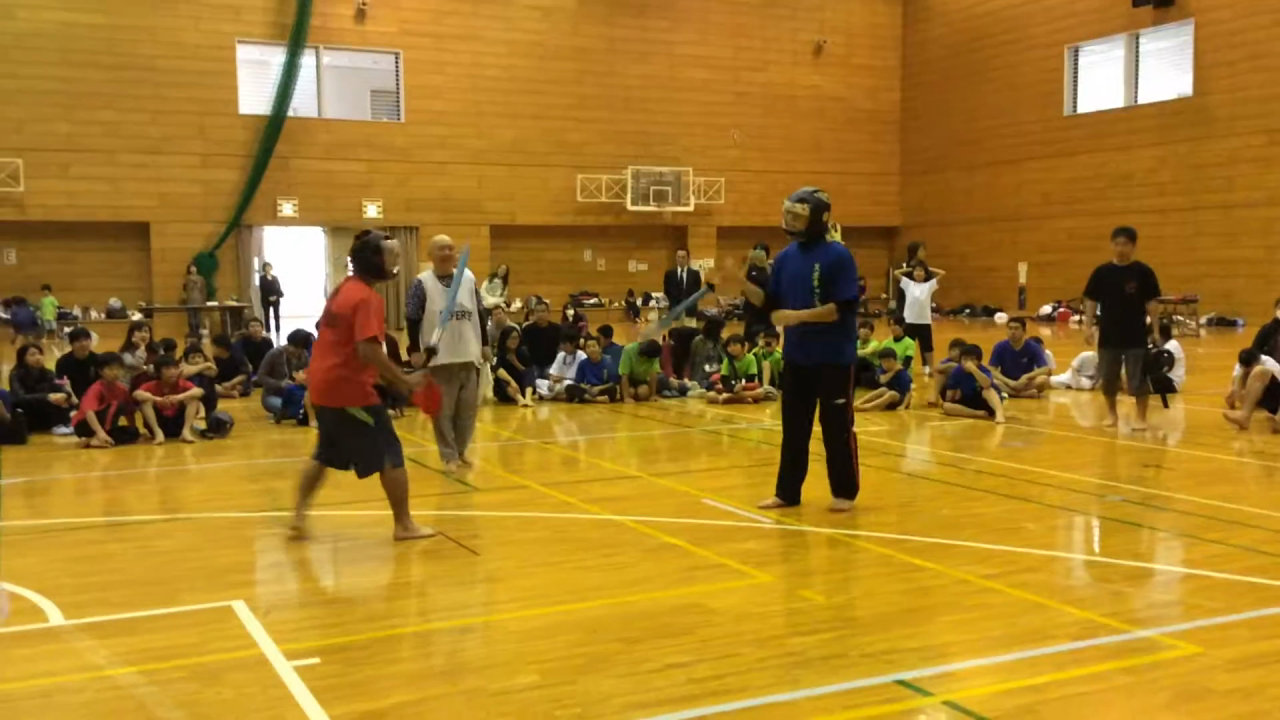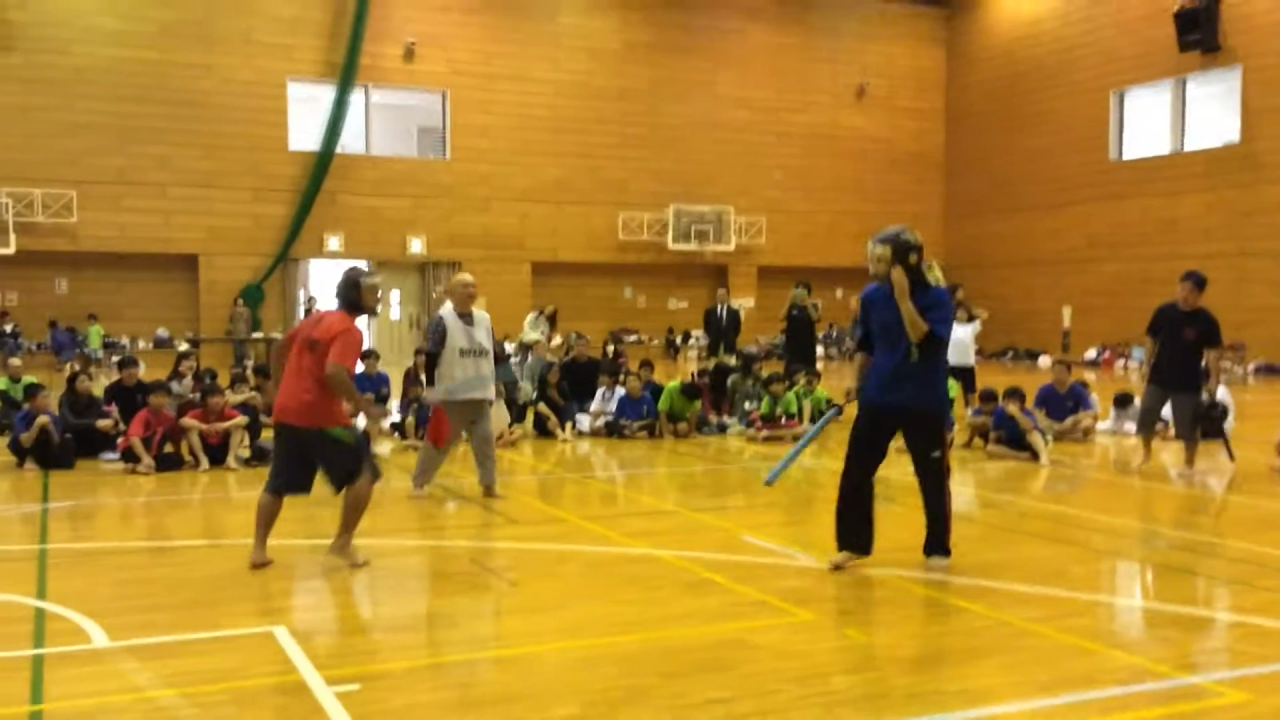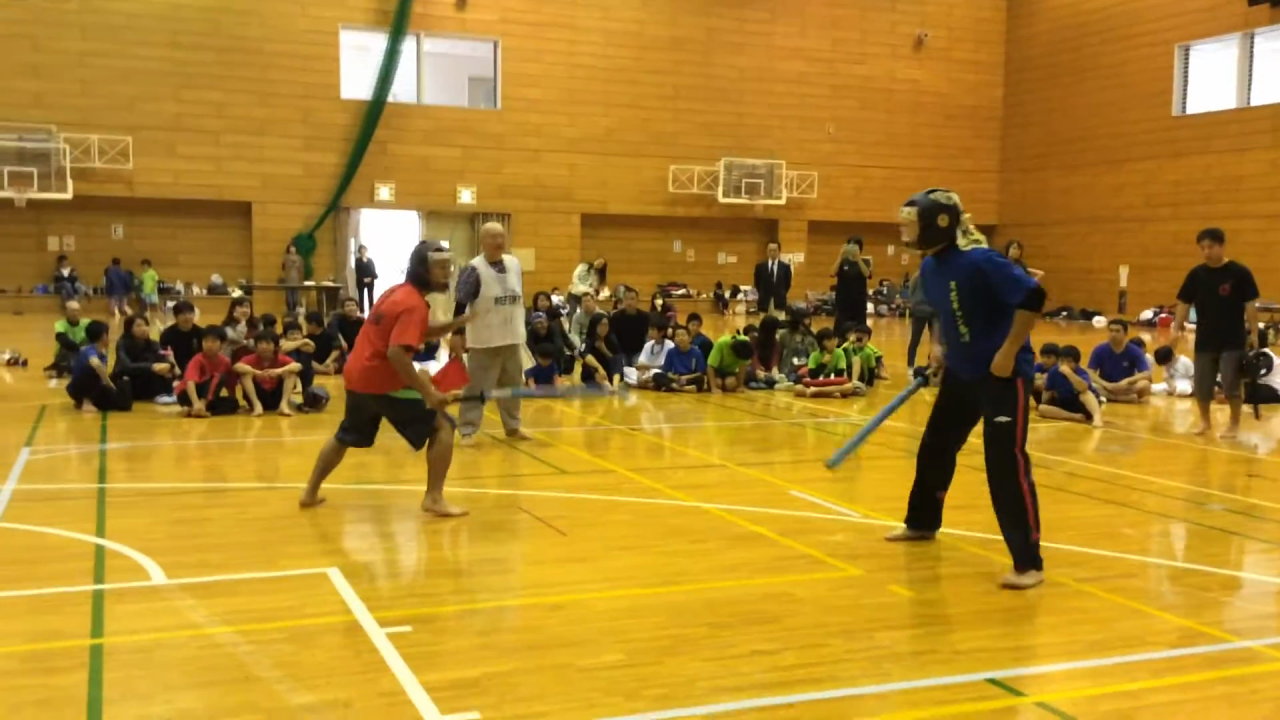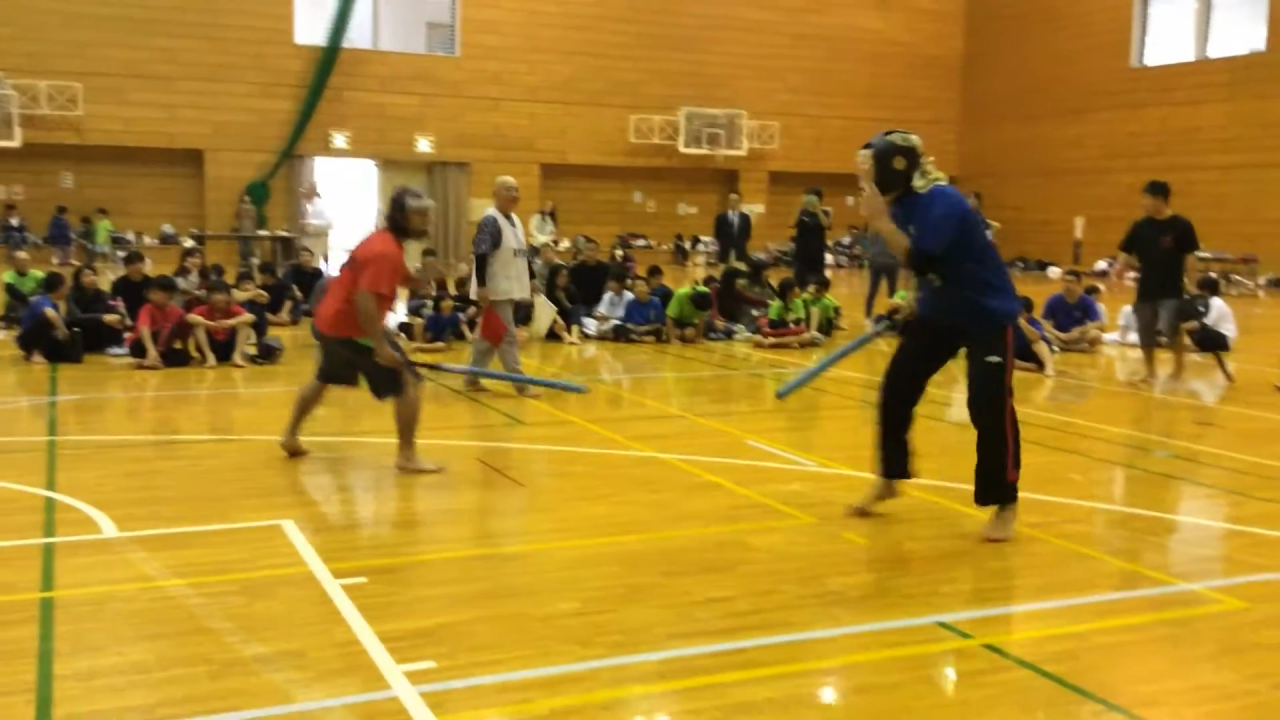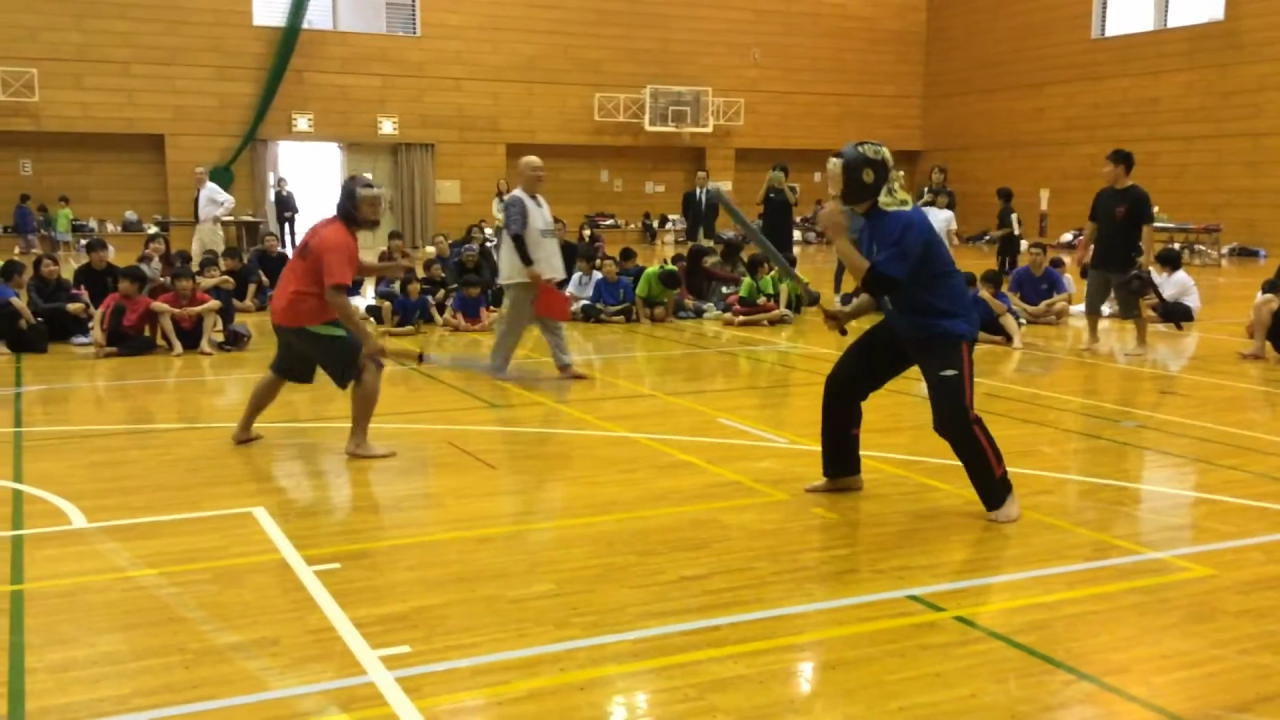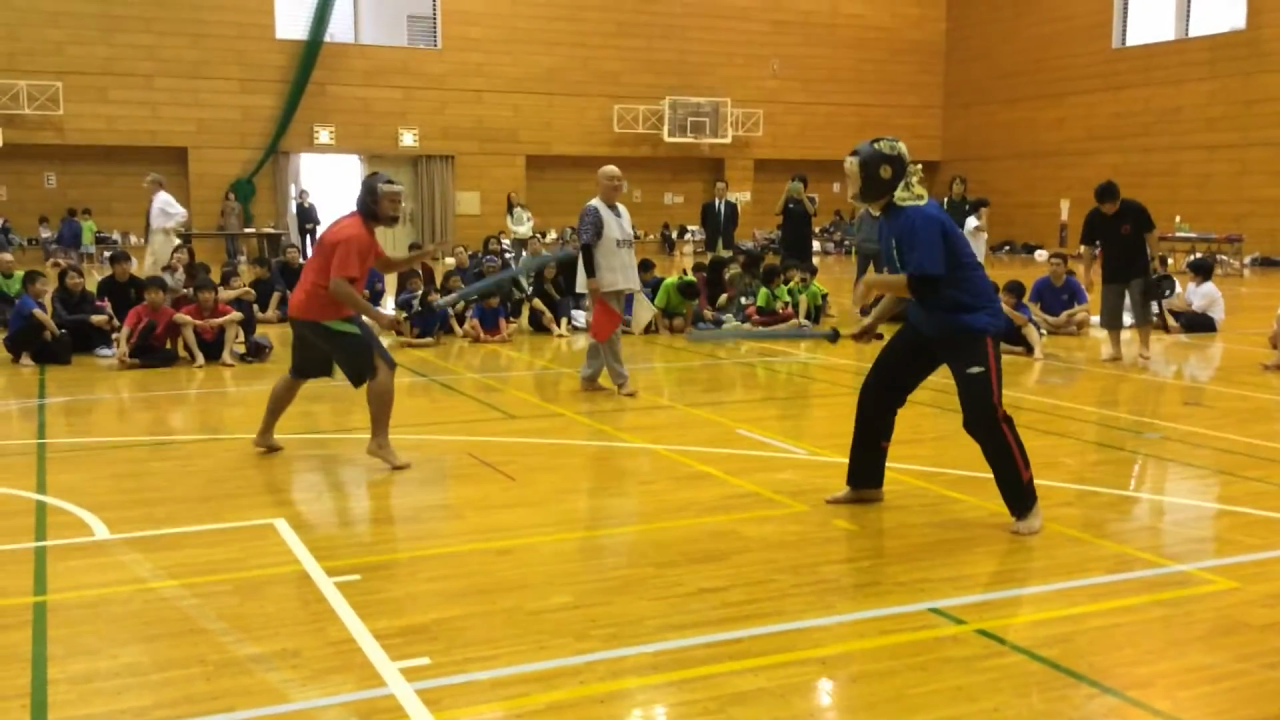
dt=0.7s
person 1, frame 1
left shoulder: (838, 256)
right shoulder: (786, 257)
left elbow: (845, 307)
right elbow: (771, 302)
left wrist: (798, 316)
right wrist: (745, 286)
left hip: (834, 356)
right hip: (797, 356)
left knee: (837, 426)
right knee: (794, 427)
left ankle: (844, 492)
right ankle: (787, 492)
person 1, frame 2
left shoulder: (936, 297)
right shoulder: (872, 295)
left elbow: (929, 343)
left wrist: (904, 299)
right wrist: (856, 379)
left hip: (926, 402)
right hip: (878, 398)
left knee: (933, 477)
right knee: (856, 469)
left ankle: (937, 549)
right ankle: (853, 545)
person 1, frame 3
left shoulder: (978, 261)
right shoulder: (931, 266)
left elbow: (1032, 297)
left wrist: (1009, 352)
right wrist: (942, 347)
left hip: (1002, 372)
right hip: (961, 372)
left knee: (1006, 455)
right knee: (935, 446)
left ankle: (1027, 561)
right ankle: (922, 522)
person 1, frame 4
left shoulder: (943, 204)
right shoulder: (903, 204)
left elbow: (921, 260)
left wrist: (882, 222)
right wrist: (914, 303)
left hip: (987, 311)
right hip: (939, 312)
left knee: (990, 404)
right knee: (897, 389)
left ankle: (1004, 504)
right ankle: (890, 477)
person 1, frame 5
left shoulder: (905, 223)
right shoulder: (871, 222)
left elbow: (880, 282)
left wrist: (839, 239)
right wrist: (849, 313)
left hip: (945, 328)
right hip: (902, 325)
left knee: (954, 416)
right knee: (841, 385)
left ankle: (1002, 494)
right ankle: (844, 473)
person 1, frame 6
left shoulder: (920, 218)
right shoulder: (893, 218)
left elbow: (926, 284)
left wrist: (874, 284)
right wrist: (873, 319)
left hip: (970, 324)
right hip: (926, 325)
left knee: (984, 416)
right knee: (875, 394)
left ankle: (1026, 506)
right ankle: (865, 484)
person 2, frame 1
left shoulder: (344, 289)
right shoulder: (367, 298)
right elbow: (368, 350)
left wrist: (388, 376)
right wrist: (401, 379)
left hip: (323, 387)
right hip: (349, 391)
left knee: (325, 455)
right knee: (389, 455)
left ankle: (299, 515)
right ankle: (403, 525)
person 2, frame 2
left shoulder: (315, 319)
right shoulder: (349, 331)
left elbow: (281, 348)
right elbow: (334, 374)
left wrist: (275, 384)
right wrist: (365, 406)
left hip: (287, 412)
right hip: (322, 415)
left knee: (278, 483)
right knee: (365, 473)
left ankle: (259, 550)
right ankle: (343, 543)
person 2, frame 3
left shoulder: (396, 292)
right shoulder: (414, 305)
left elbow: (416, 335)
right elbow: (396, 353)
left wrist: (454, 325)
right wrist: (426, 392)
left hip: (357, 377)
right hip: (384, 382)
left knee: (344, 438)
right knee: (442, 427)
left ankle: (310, 492)
right ankle: (434, 498)
person 2, frame 4
left shoulder: (382, 241)
right shoulder: (387, 251)
left elbow: (402, 279)
right elbow: (363, 299)
right wrist: (381, 346)
left hip: (329, 322)
right hip: (351, 326)
left knee: (324, 380)
right knee: (407, 381)
left ankle: (291, 438)
right ankle: (407, 456)
person 2, frame 5
left shoulder: (330, 228)
right shoulder: (339, 241)
left elbow: (356, 268)
right elbow: (335, 296)
left wrist: (392, 268)
right wrist: (368, 338)
left hip: (285, 312)
right hip: (309, 316)
left knee: (281, 373)
right knee: (369, 368)
left ankle: (244, 428)
right ankle: (359, 441)
person 2, frame 6
left shoulder: (357, 227)
right shoulder: (355, 234)
left elbow: (386, 265)
right elbow: (339, 286)
left wrist: (419, 257)
right wrist: (376, 316)
left hip: (305, 311)
right hip: (326, 314)
left knee: (298, 374)
right knee: (382, 368)
left ankle: (265, 434)
right ankle: (380, 443)
person 3, frame 1
left shoulder: (468, 280)
right shoulder: (422, 283)
left elbow: (478, 315)
left wrist: (485, 345)
right wrist: (415, 352)
left hip: (468, 355)
right hip: (439, 357)
left knee: (468, 407)
right knee: (443, 410)
left ankle: (459, 450)
right ankle: (449, 456)
person 3, frame 2
left shoulder: (484, 319)
right shoulder: (442, 320)
left elbow: (494, 354)
right elbow: (431, 356)
left wrist: (497, 382)
right wrist: (430, 386)
left hip: (480, 392)
right hip: (449, 393)
left knee: (485, 439)
left ankle: (489, 484)
right ankle: (420, 481)
person 3, frame 3
left shoulder: (515, 264)
right shoulder: (474, 269)
right elbow: (460, 304)
left wrist: (521, 328)
left hip: (512, 337)
right hip: (485, 340)
left knee: (513, 383)
right knee: (477, 386)
left ankle: (513, 427)
right ankle: (467, 430)
person 3, frame 4
left shoulder: (515, 220)
right shoulder: (490, 221)
left elbow: (521, 255)
right elbow: (481, 256)
left wrist: (530, 281)
right wrist: (483, 288)
left hip: (512, 288)
right hip: (496, 291)
left knee: (488, 336)
right knee: (507, 337)
left ankle: (472, 378)
right ankle: (521, 384)
person 3, frame 5
left shoulder: (541, 201)
right shoulder: (515, 201)
right elbow: (516, 236)
left wrist: (546, 271)
right wrist: (530, 268)
left hip: (545, 272)
right hip: (524, 274)
left knee: (552, 320)
right knee: (514, 321)
left ankle: (565, 366)
right ankle: (498, 367)
person 3, frame 6
left shoulder: (623, 210)
right shoulder: (592, 211)
right elbow: (586, 247)
left wrist: (633, 278)
right wrist: (591, 278)
left hip: (621, 281)
right hip: (602, 282)
right knee: (609, 332)
left ankle: (589, 376)
right ankle: (621, 380)
person 4, frame 1
left shoulder: (1143, 272)
right shoulder: (1101, 272)
left elbow: (1151, 302)
right elbow: (1091, 300)
right wrist: (1089, 326)
left hip: (1136, 336)
right hip: (1108, 335)
left knee: (1138, 378)
right knee: (1108, 377)
left ankle: (1141, 417)
right ankle: (1112, 413)
person 4, frame 2
left shoulder: (1206, 320)
right shoulder: (1164, 312)
left elbow: (1213, 350)
right elbow: (1152, 338)
left wrist: (1213, 379)
right wrist: (1147, 364)
left hip: (1188, 381)
right hip: (1159, 376)
left knee: (1188, 424)
right knee: (1147, 414)
left ankle: (1189, 463)
right ankle: (1145, 453)
person 4, frame 3
left shoulder: (1240, 273)
right shoulder: (1196, 274)
left elbow: (1250, 304)
right elbow: (1184, 303)
left wrist: (1253, 333)
right wrist: (1176, 328)
left hip: (1233, 340)
right hip: (1205, 339)
left knee: (1231, 383)
right knee: (1202, 384)
left ankle: (1234, 424)
right ankle: (1205, 421)
person 4, frame 4
left shoulder: (1181, 225)
right shoulder: (1140, 226)
left elbow: (1190, 256)
right elbow: (1126, 253)
right wrist: (1117, 272)
left hip: (1171, 290)
right hip: (1146, 289)
left knee: (1170, 328)
right knee: (1145, 332)
left ankle: (1179, 366)
right ankle: (1150, 371)
person 4, frame 5
left shoulder: (1138, 196)
right shoulder: (1103, 195)
left elbow: (1147, 227)
right elbow: (1093, 224)
left wrist: (1146, 255)
right wrist: (1082, 249)
left hip: (1125, 262)
right hip: (1100, 260)
left knee: (1131, 304)
right knee: (1092, 300)
left ankle: (1141, 343)
right ankle: (1092, 337)
person 4, frame 6
left shoulder: (1136, 209)
right shoulder: (1093, 217)
left elbow: (1150, 233)
right elbow: (1088, 247)
left wrist: (1154, 259)
right wrist: (1087, 274)
left hip: (1138, 270)
right hip: (1111, 272)
left knee: (1141, 306)
right knee: (1110, 310)
left ankle: (1144, 346)
right ankle: (1115, 349)
